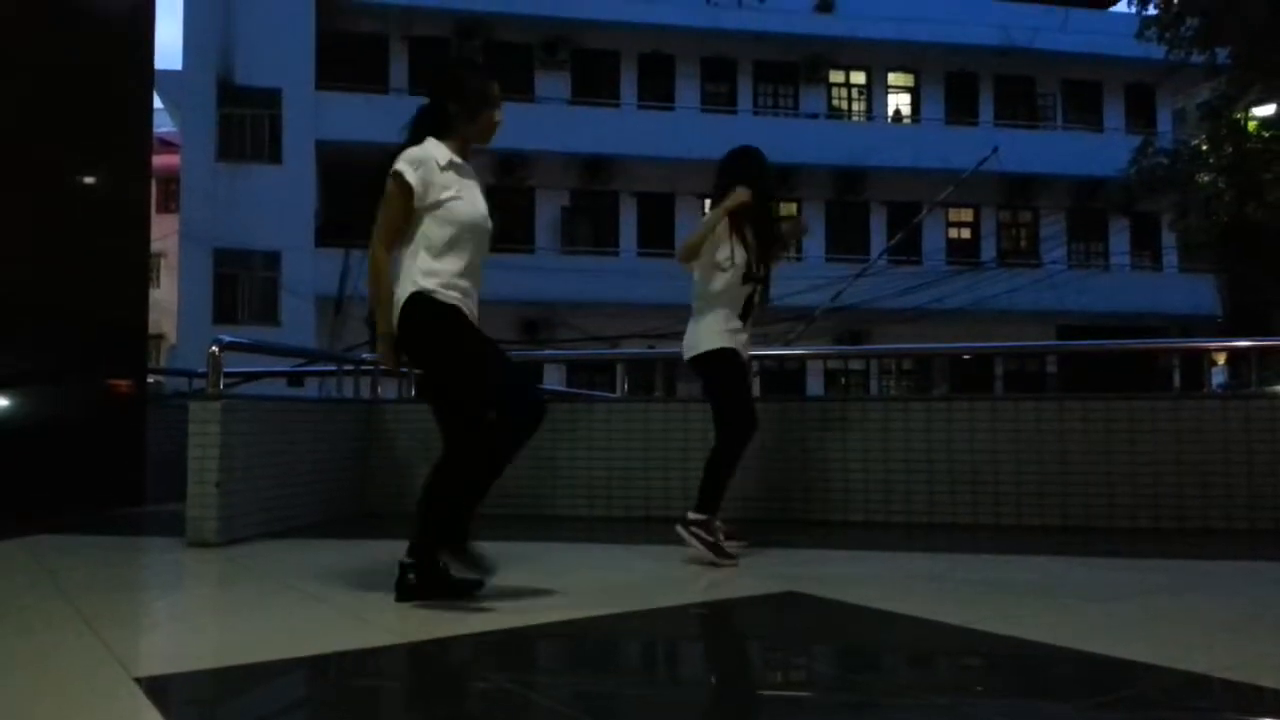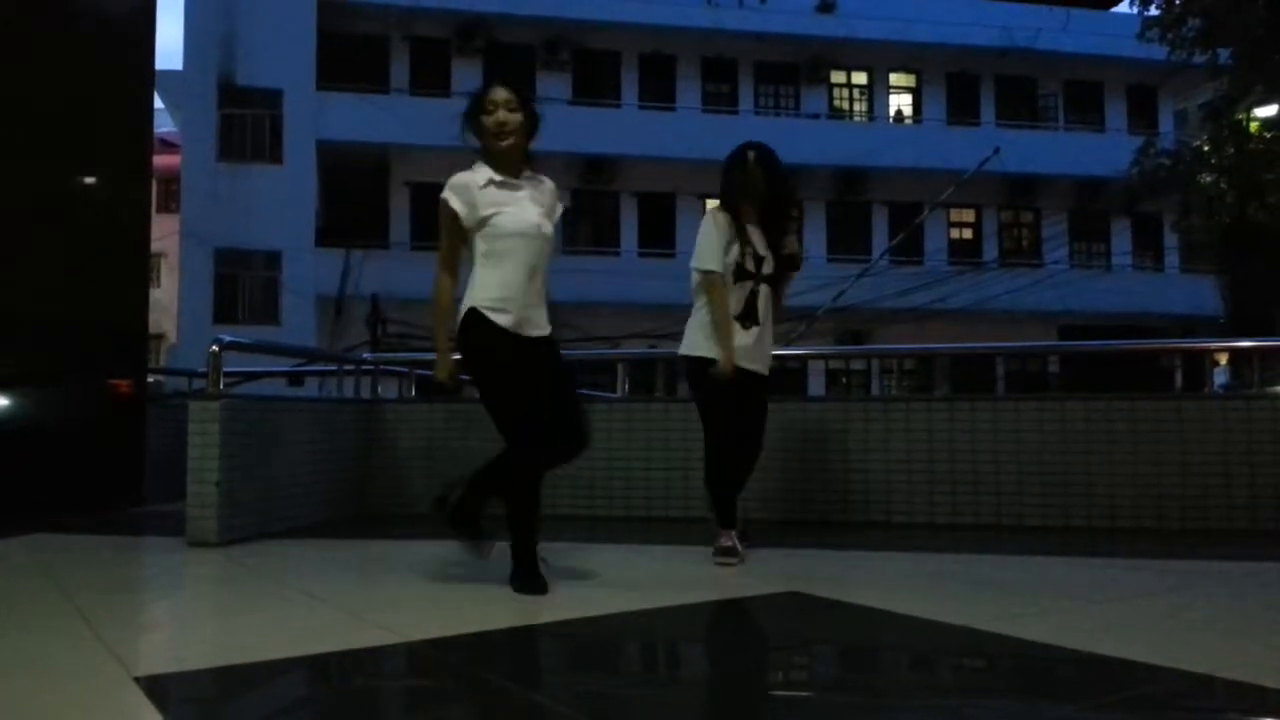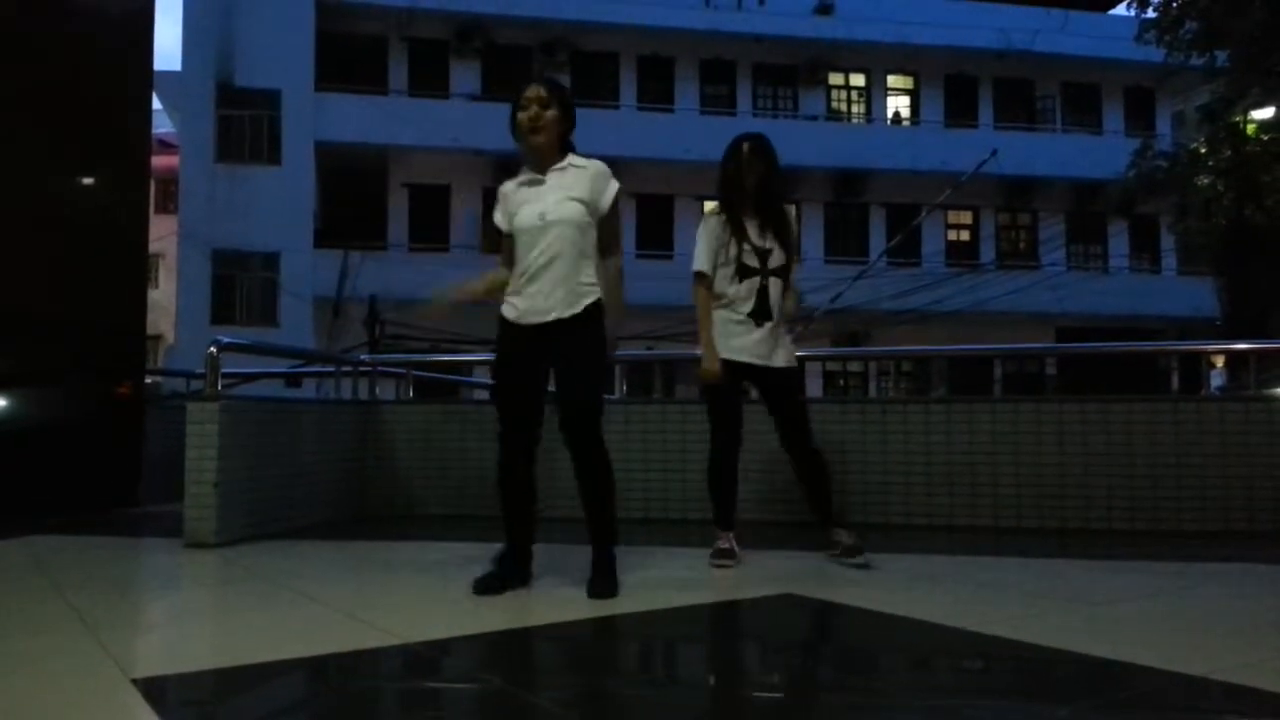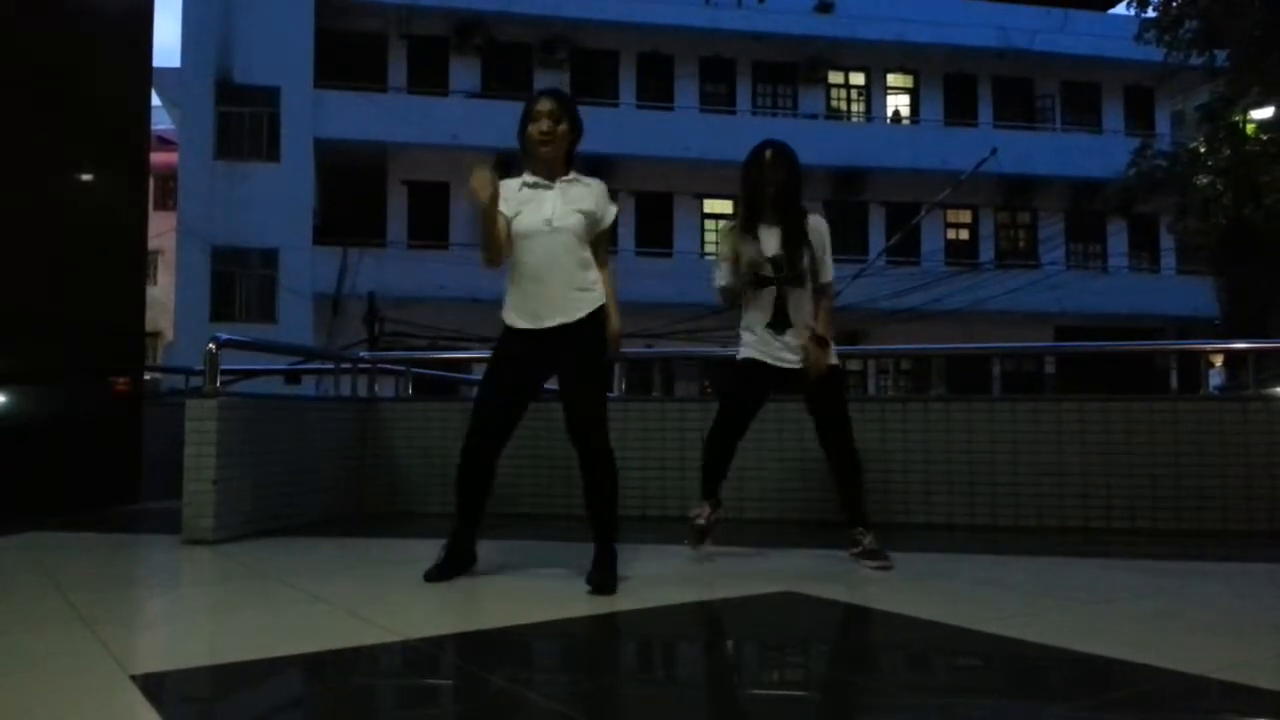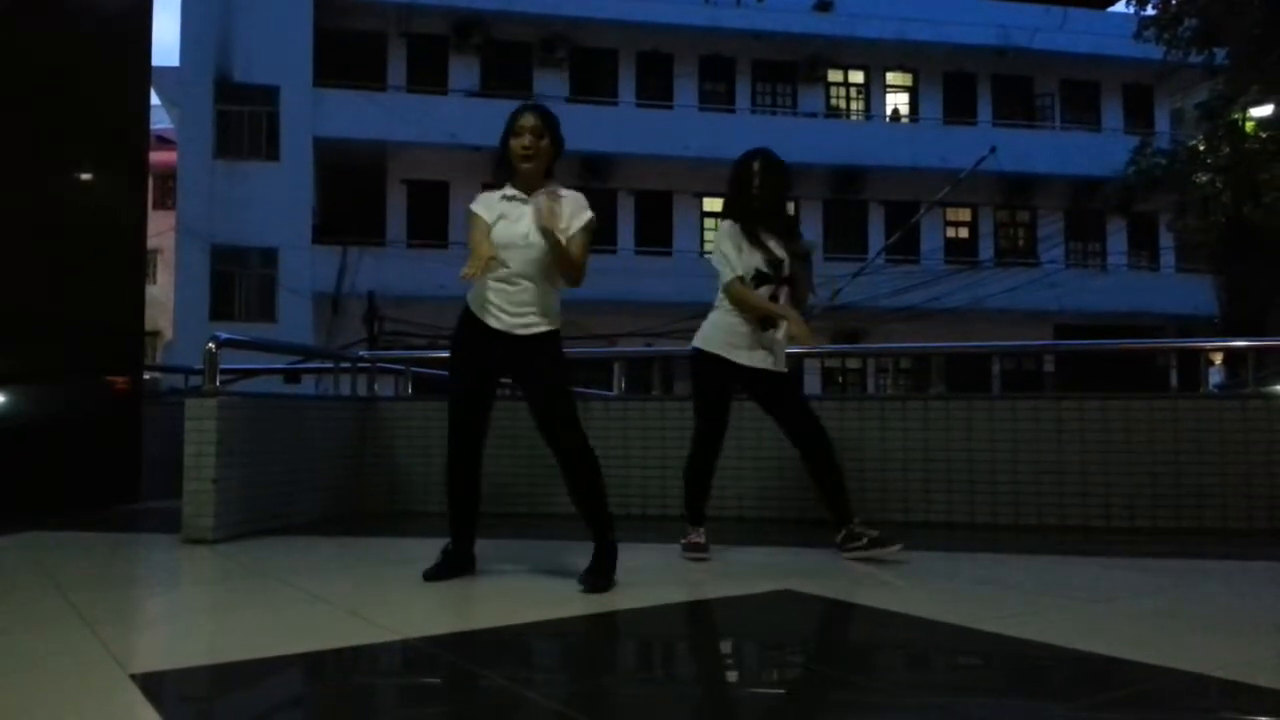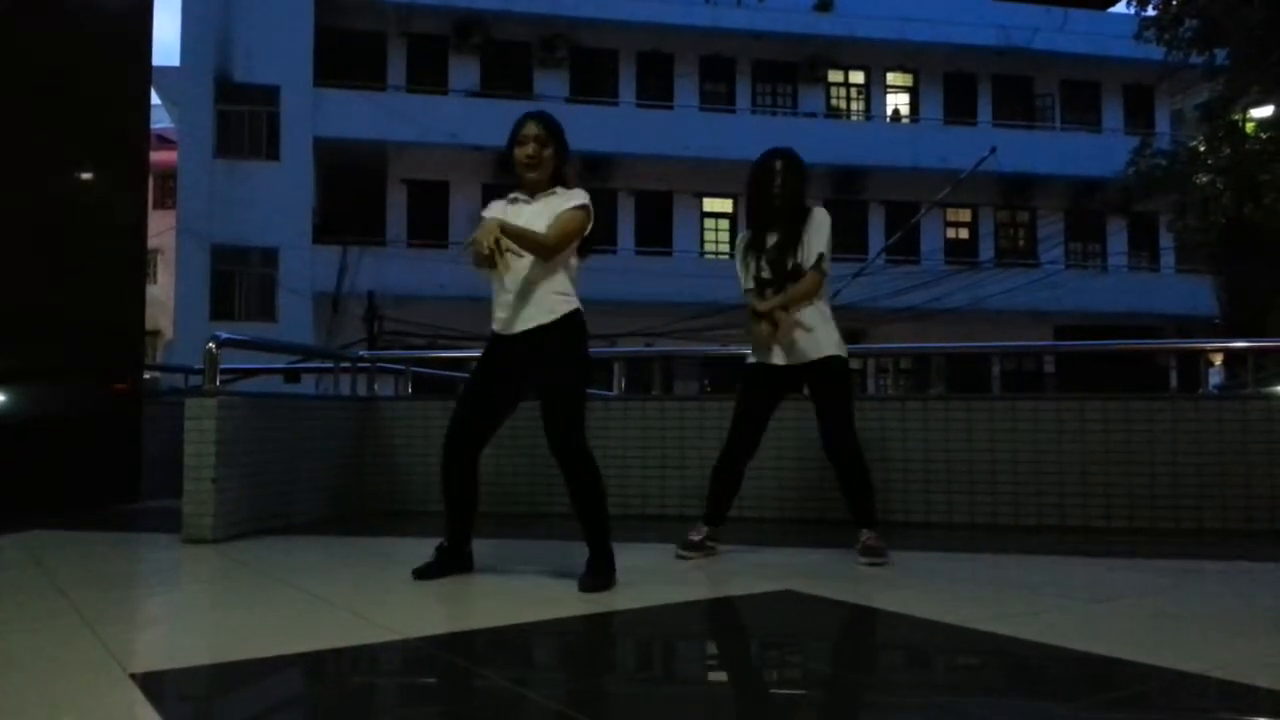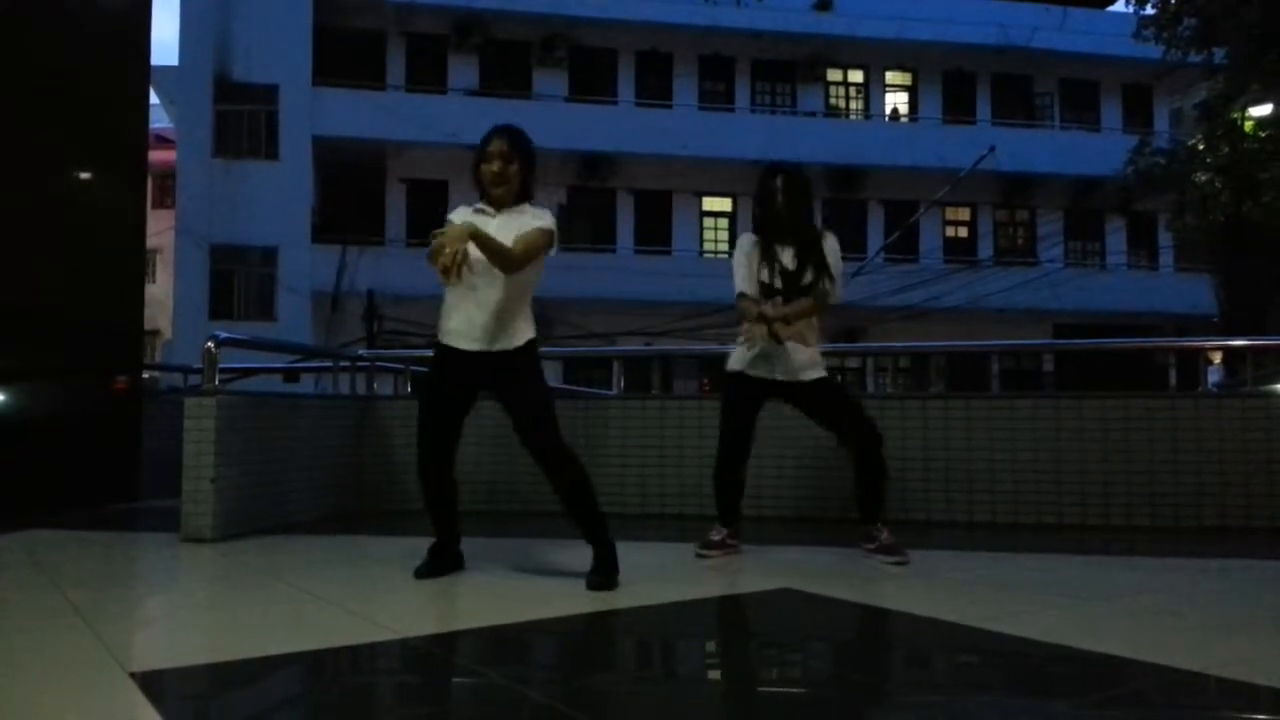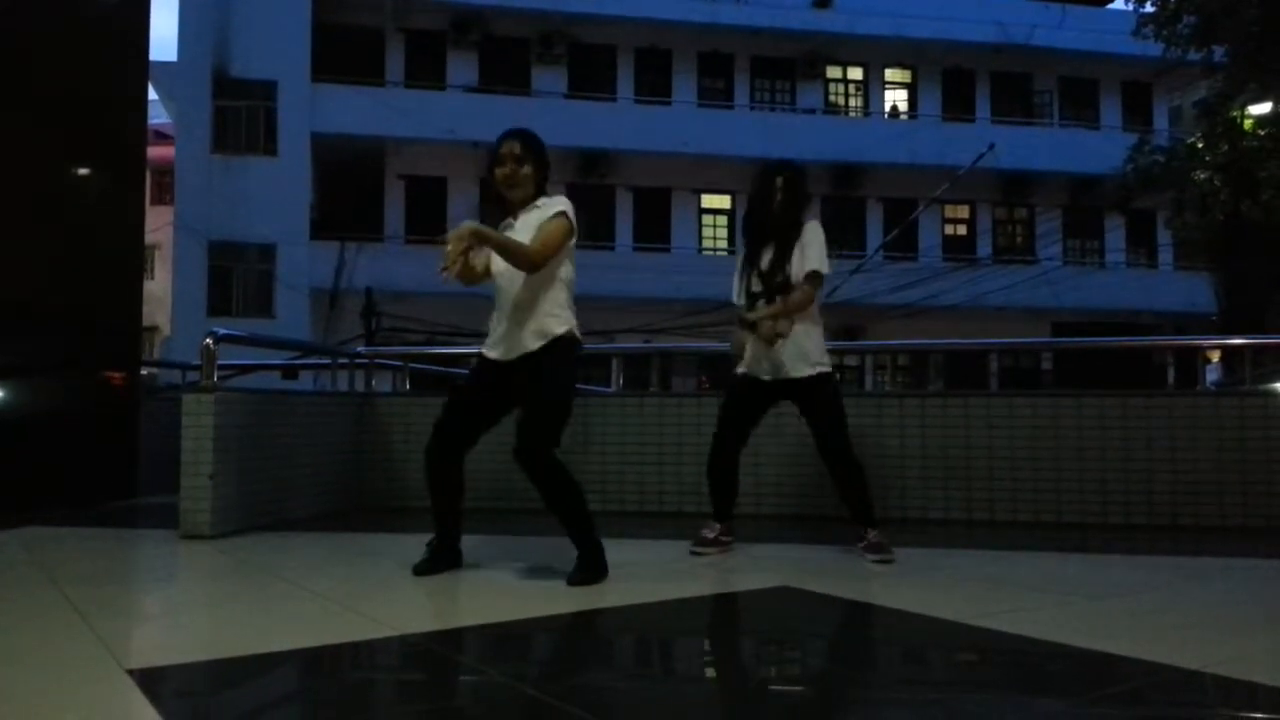
dt=0.4s
person 1, frame 1
left shoulder: (472, 180)
right shoulder: (419, 162)
right elbow: (382, 248)
left wrist: (475, 323)
right wrist: (383, 331)
left hip: (456, 319)
right hip: (428, 313)
left knee: (467, 442)
right knee: (522, 402)
left ankle: (422, 566)
right ankle: (451, 527)
person 1, frame 2
left shoulder: (546, 190)
right shoulder: (465, 187)
right elbow: (448, 271)
right wrist: (443, 346)
left hip: (537, 333)
right hip: (489, 330)
left knee: (569, 434)
right knee: (529, 442)
left ankle: (467, 499)
right ankle: (524, 559)
person 1, frame 3
left shoulder: (593, 174)
right shoulder: (510, 193)
left elbow: (609, 254)
right elbow: (512, 272)
left wrist: (609, 313)
right wrist: (464, 294)
left hip: (577, 323)
right hip: (519, 325)
left knee: (582, 438)
right knee: (516, 441)
left ankle: (603, 558)
right ankle: (516, 556)
person 1, frame 4
left shoulder: (592, 193)
right shoulder: (508, 191)
left elbow: (601, 262)
right elbow: (494, 254)
left wrist: (613, 312)
right wrist: (482, 206)
left hip: (581, 330)
right hip: (521, 331)
left knee: (591, 440)
right knee: (482, 438)
left ankle: (604, 555)
right ankle: (462, 545)
person 1, frame 5
left shoulder: (572, 204)
right shoulder: (488, 201)
left elbow: (574, 274)
right elbow: (477, 248)
left wrist: (553, 234)
right wrist: (481, 253)
left hip: (538, 338)
right hip: (479, 330)
left knee: (568, 439)
right knee: (463, 440)
left ankle: (605, 549)
right ankle: (461, 548)
person 1, frame 6
left shoulder: (573, 202)
right shoulder: (499, 207)
left elbow: (547, 244)
right elbow: (480, 255)
left wrist: (502, 227)
right wrist: (488, 239)
left hip: (558, 334)
right hip: (506, 341)
left knee: (567, 444)
right knee: (459, 444)
left ankle: (600, 554)
right ankle: (456, 548)
person 1, frame 7
left shoulder: (537, 222)
right shoulder: (463, 214)
left elbow: (512, 261)
right elbow: (435, 256)
left wrist: (471, 234)
right wrist: (450, 243)
left hip: (512, 353)
right hip: (453, 351)
left knee: (548, 448)
right knee: (432, 452)
left ankle: (603, 550)
right ankle: (446, 547)
person 1, frame 8
left shoulder: (557, 210)
right shoulder: (503, 232)
left elbow: (533, 259)
right elbow: (473, 274)
left wrist: (477, 231)
right wrist: (462, 254)
left hip: (550, 352)
right hip: (500, 356)
left knee: (532, 454)
right knee: (442, 444)
left ankle: (590, 551)
right ankle: (446, 545)
person 2, frame 1
left shoulder: (753, 228)
right shoulder: (717, 218)
left elbow: (755, 284)
right elbow: (686, 254)
left wrist: (781, 242)
right wrist: (727, 208)
left hip: (732, 345)
right hip: (712, 341)
left knee: (734, 430)
right knee: (740, 425)
left ankle: (705, 520)
right ankle: (700, 518)
person 2, frame 2
left shoulder: (774, 230)
right shoulder: (720, 220)
left elbow: (773, 301)
right elbow: (712, 286)
left wrist: (790, 264)
right wrist: (725, 350)
left hip: (754, 356)
right hip: (711, 353)
left knee: (749, 445)
right knee: (721, 441)
left ankle: (724, 513)
right ankle: (727, 530)
person 2, frame 3
left shoulder: (782, 221)
right shoulder: (716, 221)
right elbow: (702, 287)
left wrist: (787, 303)
right wrist: (708, 349)
left hip: (774, 353)
right hip: (727, 351)
left knee: (800, 441)
right knee: (725, 443)
left ankle: (836, 531)
right ankle: (725, 534)
person 2, frame 4
left shoulder: (812, 226)
right shoulder: (737, 230)
left elbow: (825, 291)
right elbow: (730, 296)
left wrist: (820, 338)
right wrist: (738, 269)
left hip: (813, 354)
right hip: (759, 354)
left knee: (840, 441)
right knee: (723, 433)
left ankle: (859, 533)
right ankle: (707, 504)
person 2, frame 5
left shoulder: (788, 237)
right shoulder: (731, 229)
left elbow: (797, 297)
right elbow: (736, 290)
left wrist: (796, 289)
right wrist: (784, 314)
left hip: (768, 358)
right hip: (718, 349)
left knee: (814, 439)
right knee: (707, 441)
left ankle: (849, 529)
right ankle: (695, 528)
person 2, frame 6
left shoulder: (816, 221)
right shoulder: (749, 240)
left elbow: (814, 282)
right elbow: (753, 299)
left wrist: (767, 307)
right wrist: (775, 318)
left hip: (822, 352)
right hip: (769, 357)
left knee: (841, 443)
right knee: (738, 444)
left ankle: (867, 532)
right ankle: (709, 528)
person 2, frame 7
left shoulder: (822, 242)
right shoulder: (750, 244)
left elbow: (821, 300)
right elbow: (745, 302)
left wrist: (769, 314)
right wrist: (774, 326)
left hip: (805, 369)
right hip: (750, 366)
left knee: (866, 438)
right knee: (731, 450)
left ankle: (874, 529)
right ankle: (727, 528)
person 2, frame 8
left shoulder: (809, 232)
right shoulder: (749, 254)
left elbow: (808, 290)
right elbow: (744, 309)
left wrist: (757, 319)
right wrist: (755, 324)
left hip: (807, 366)
right hip: (756, 368)
left knee: (836, 449)
right knee: (723, 445)
left ankle: (868, 529)
right ankle: (721, 525)
